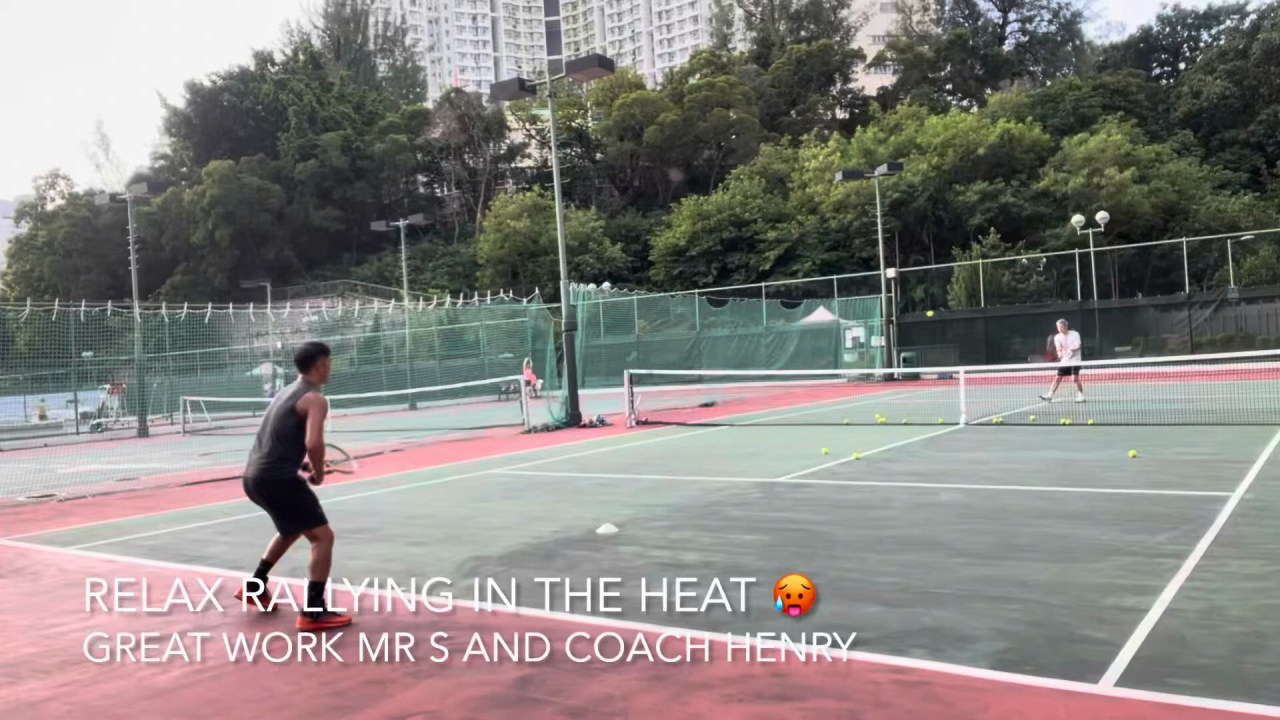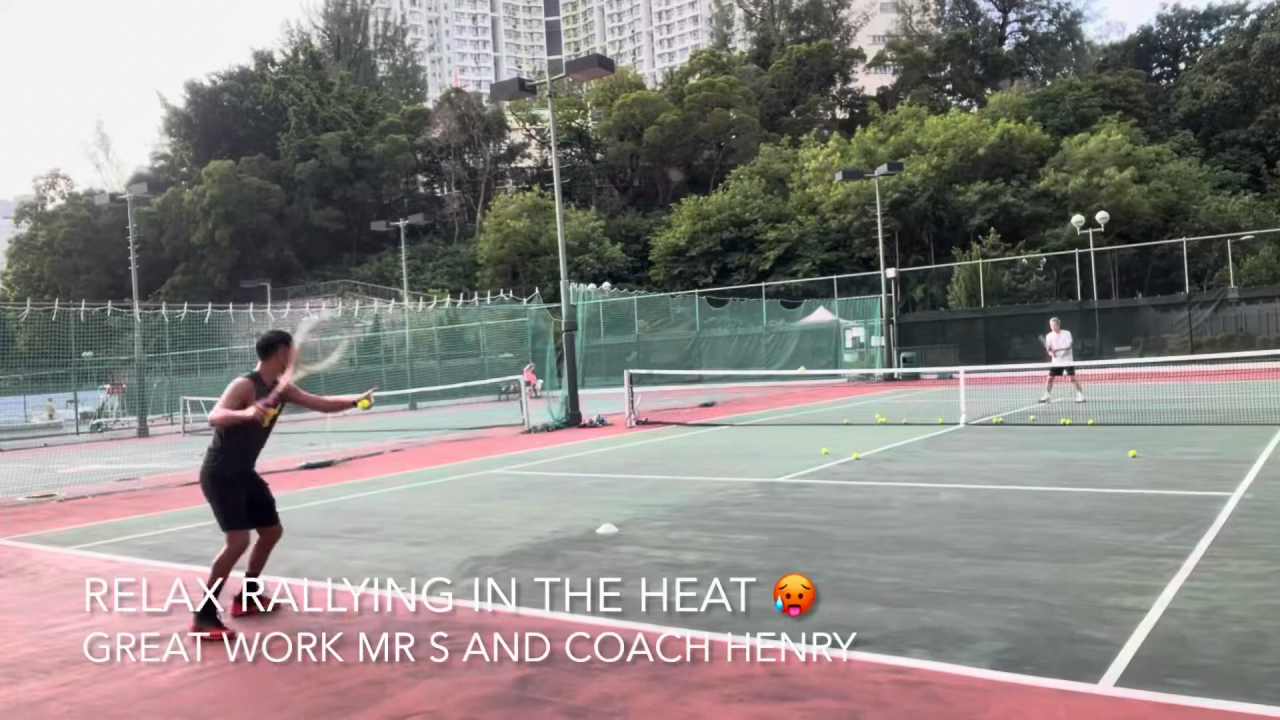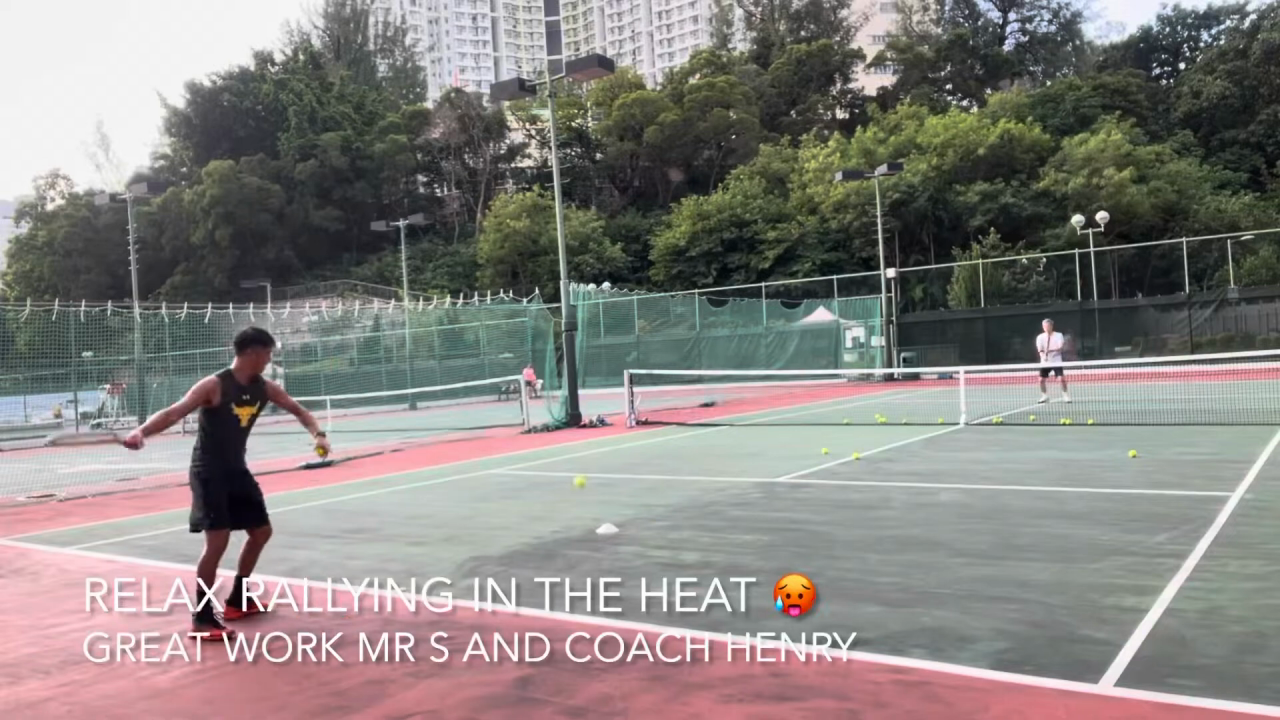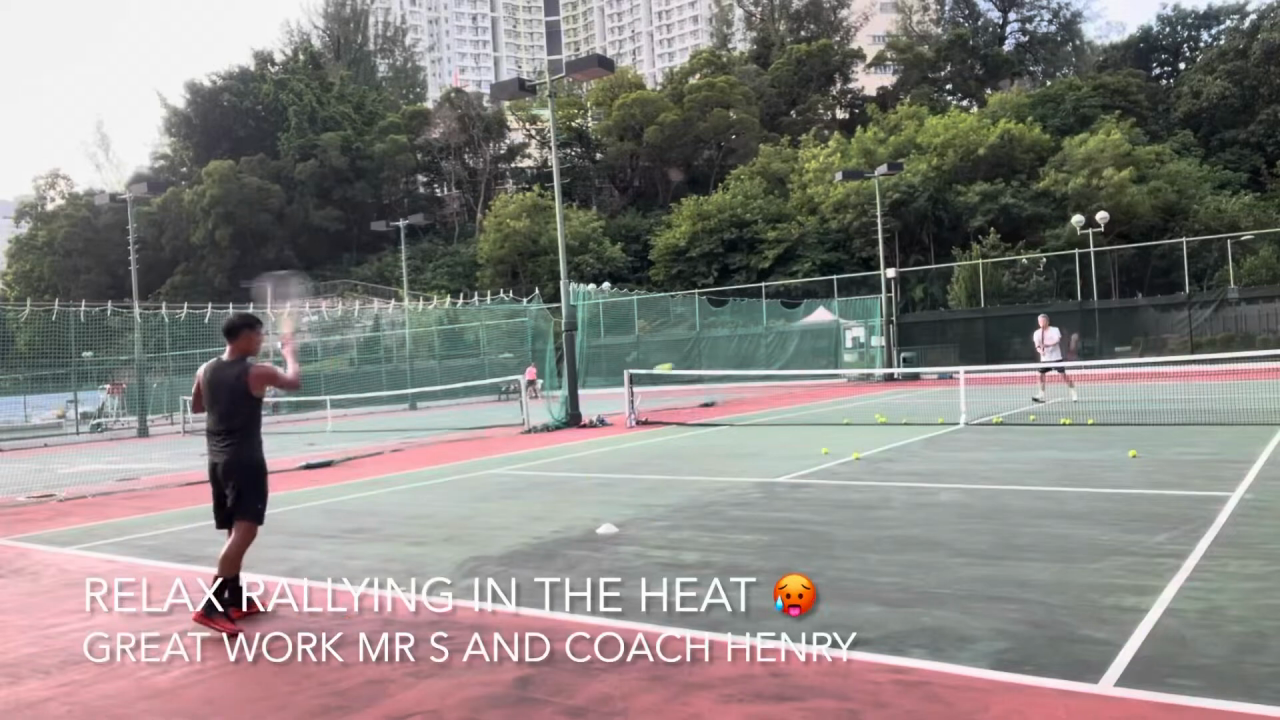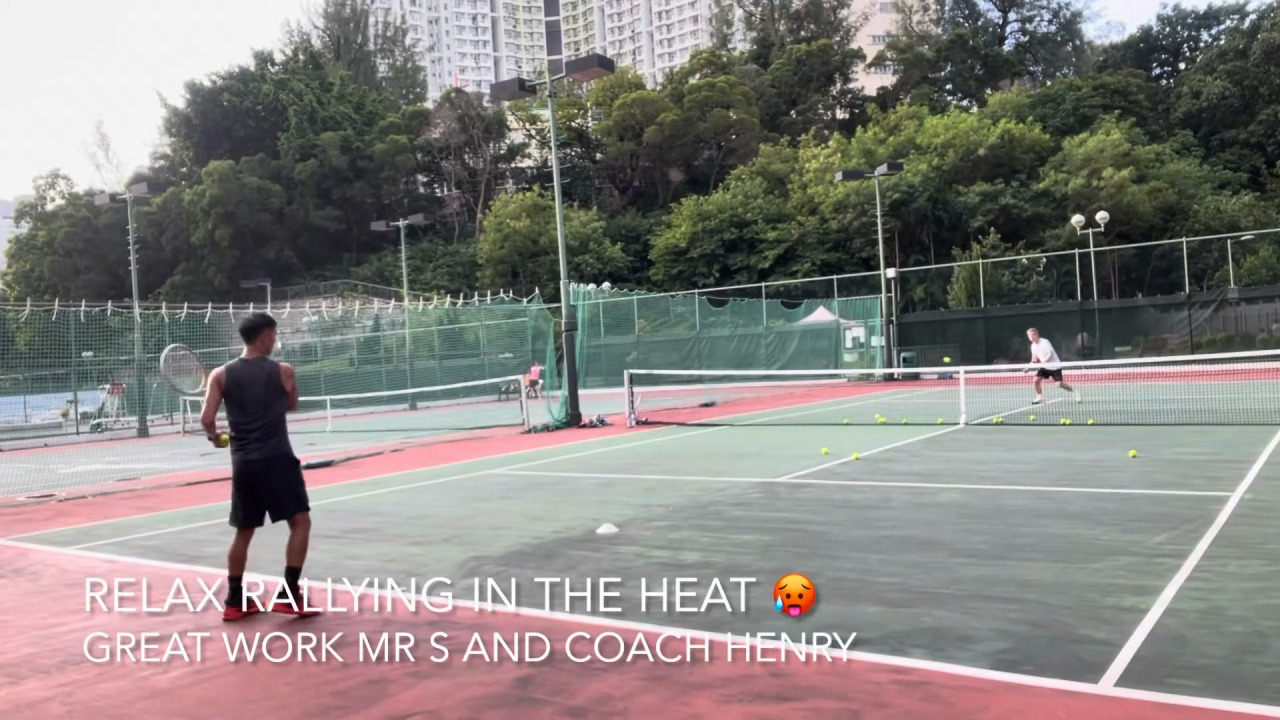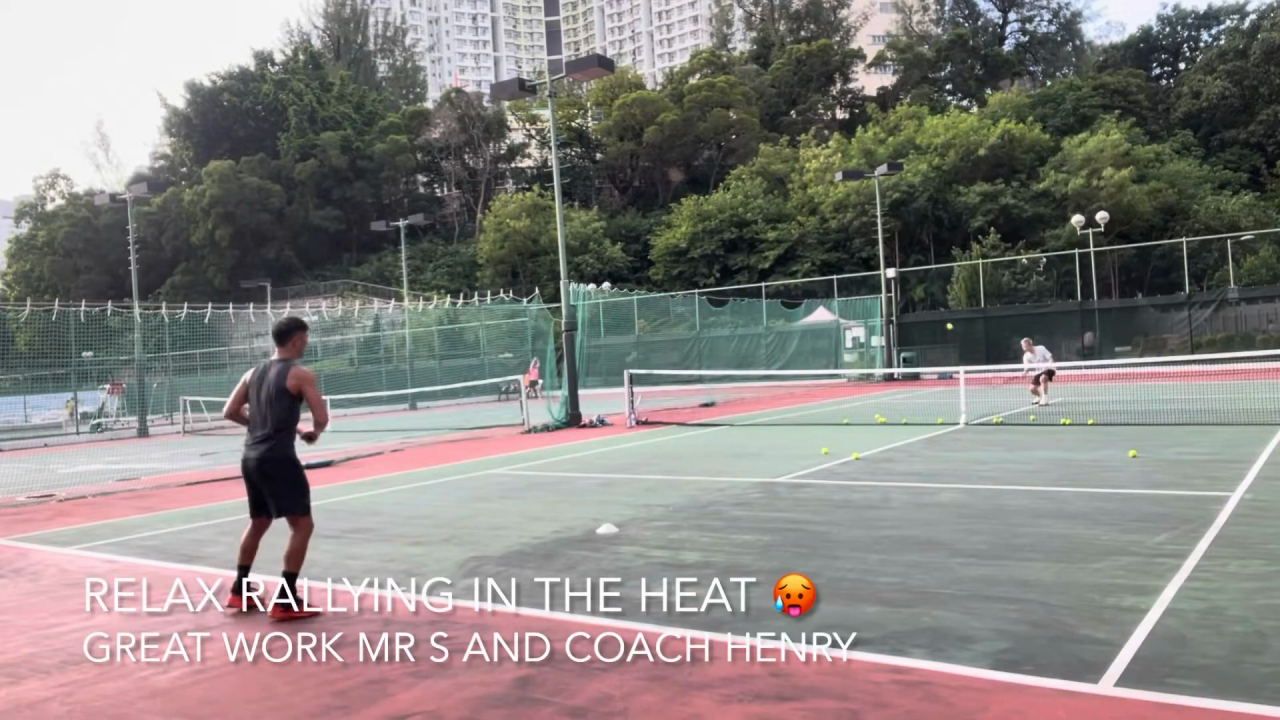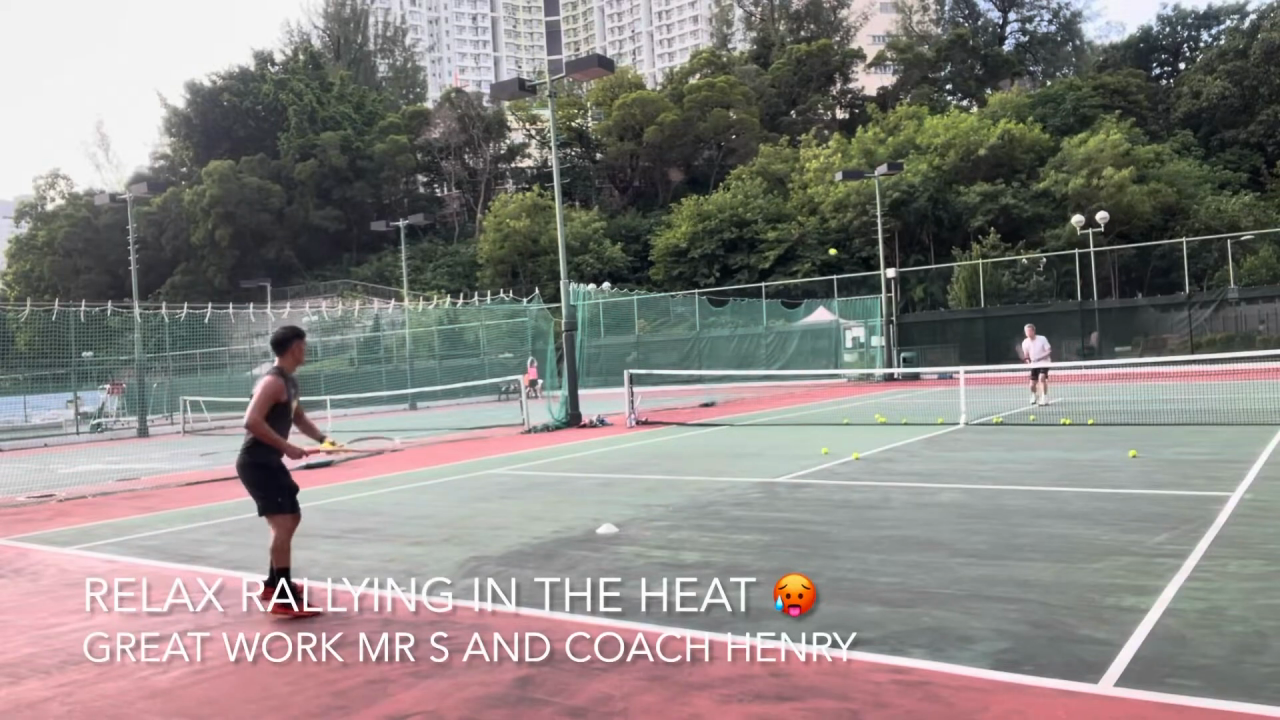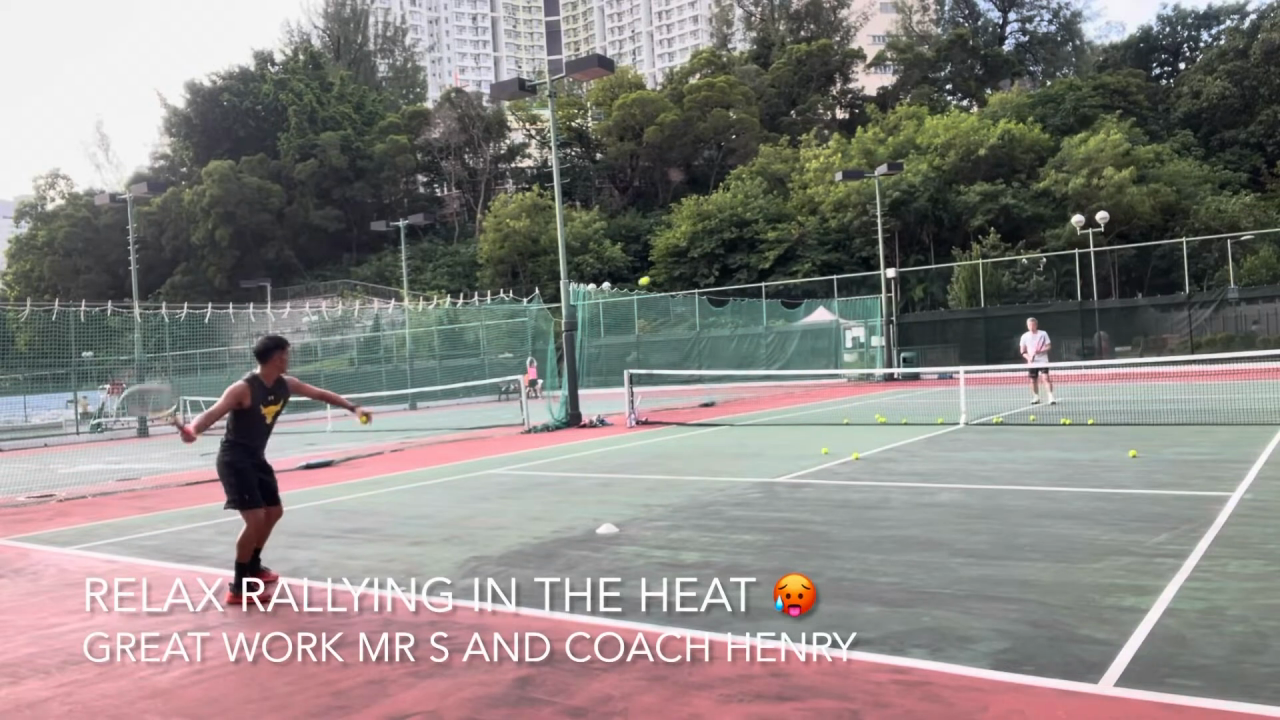
dt=0.4s
person 1, frame 1
left shoulder: (289, 393)
right shoulder: (314, 399)
right elbow: (314, 444)
left wrist: (309, 467)
right wrist: (318, 471)
left hip: (257, 477)
right hip: (276, 479)
left knee: (295, 528)
right knee: (322, 536)
left ankle: (255, 586)
right ankle: (313, 613)
person 1, frame 2
left shoulder: (281, 389)
right shoulder: (244, 386)
left elbow: (321, 403)
right elbow: (215, 418)
left wrist: (354, 400)
right wrist: (247, 414)
left hip: (244, 473)
right hip: (220, 473)
left knee: (271, 532)
right knee: (237, 541)
left ankle: (246, 598)
right ankle: (204, 615)
person 1, frame 3
left shoulder: (264, 387)
right shoulder: (213, 386)
left elbow: (296, 410)
right elbow: (172, 413)
left wrist: (318, 434)
right wrist: (140, 432)
left hip: (236, 471)
right hip: (208, 473)
left knee: (261, 531)
right knee: (217, 541)
left ankle: (236, 601)
right ankle: (202, 617)
person 1, frame 4
left shoulder: (206, 372)
right shoulder: (256, 372)
left elbow: (198, 405)
right elbow: (293, 380)
right wrist: (289, 349)
left hip: (218, 462)
right hip: (246, 463)
left knee: (239, 532)
right knee: (244, 533)
left ankle: (233, 601)
right ankle: (211, 606)
person 1, frame 5
left shoulder: (221, 375)
right shoulder: (284, 372)
left elbow: (207, 420)
left wrist: (214, 436)
left hip: (243, 463)
right hip: (277, 459)
left knee: (243, 531)
right knee: (300, 523)
left ankle: (235, 602)
right ankle: (289, 596)
person 1, frame 6
left shoulder: (255, 373)
right shoulder: (300, 374)
left elbow: (230, 412)
right elbow: (321, 417)
right wrist: (313, 432)
left hip: (252, 458)
right hip: (278, 459)
left knee: (259, 522)
right knee: (302, 525)
left ankle: (239, 591)
right ankle: (285, 601)
person 1, frame 7
left shoulder: (289, 382)
right shoulder: (273, 382)
left elbow: (300, 418)
right elbow: (252, 421)
left wrist: (323, 439)
right wrist: (286, 447)
left hip: (270, 462)
right hip: (256, 463)
left knee: (292, 517)
right knee: (284, 523)
left ankle: (277, 583)
right ankle: (285, 598)
person 1, frame 8
left shoulder: (286, 385)
right shoulder: (243, 389)
left elbow: (323, 395)
right elbow: (211, 414)
left wrist: (354, 408)
right wrist: (193, 428)
left hip: (256, 460)
right hip: (234, 461)
left knee: (273, 512)
right knee: (255, 519)
left ankle: (252, 566)
right ankle: (238, 587)
